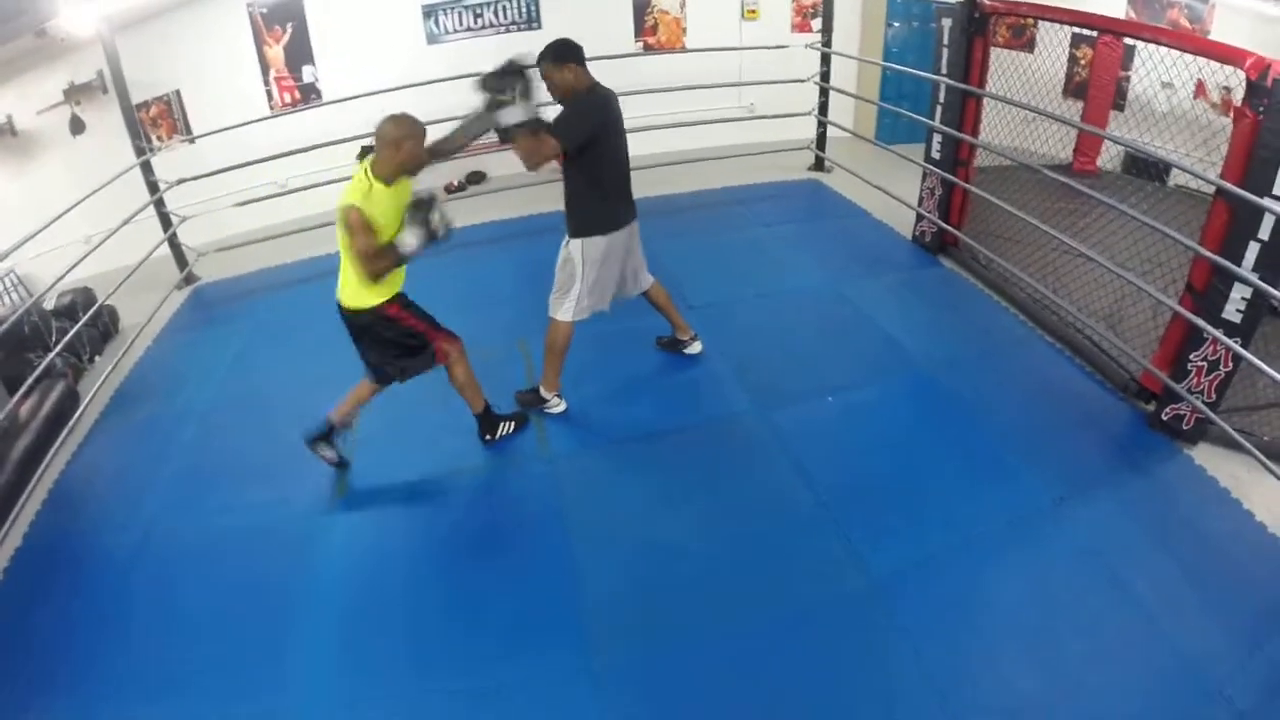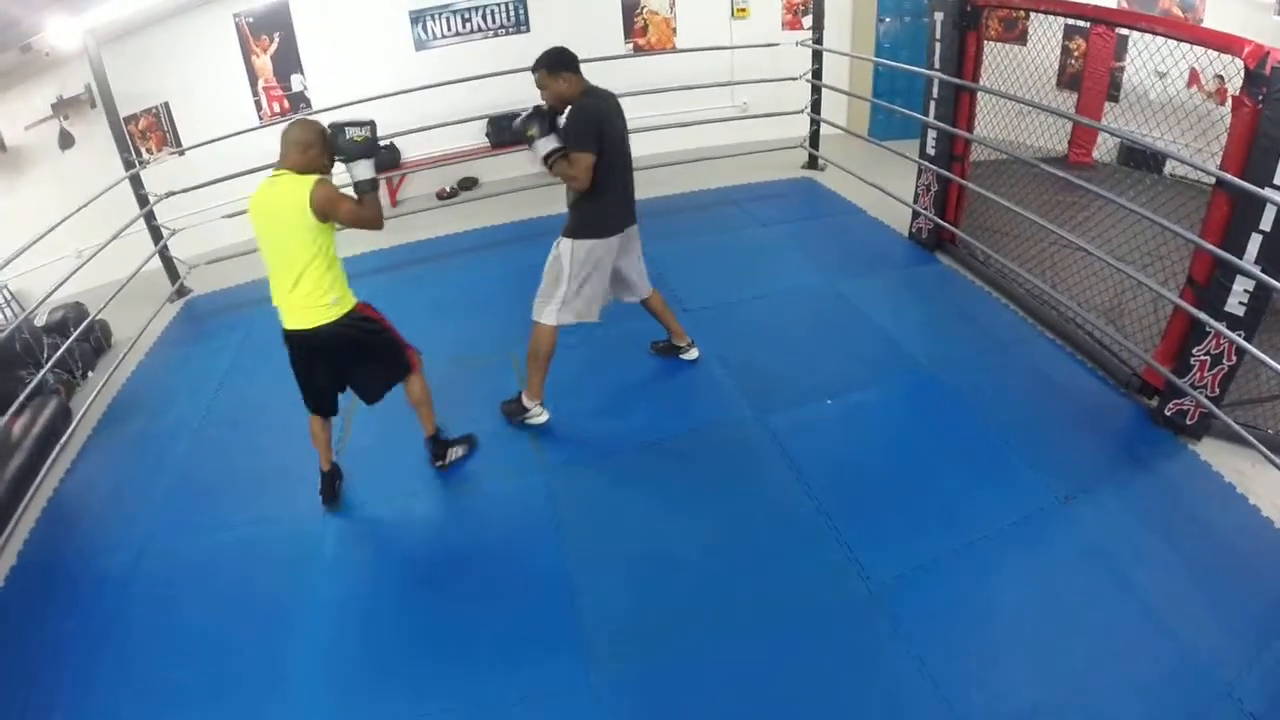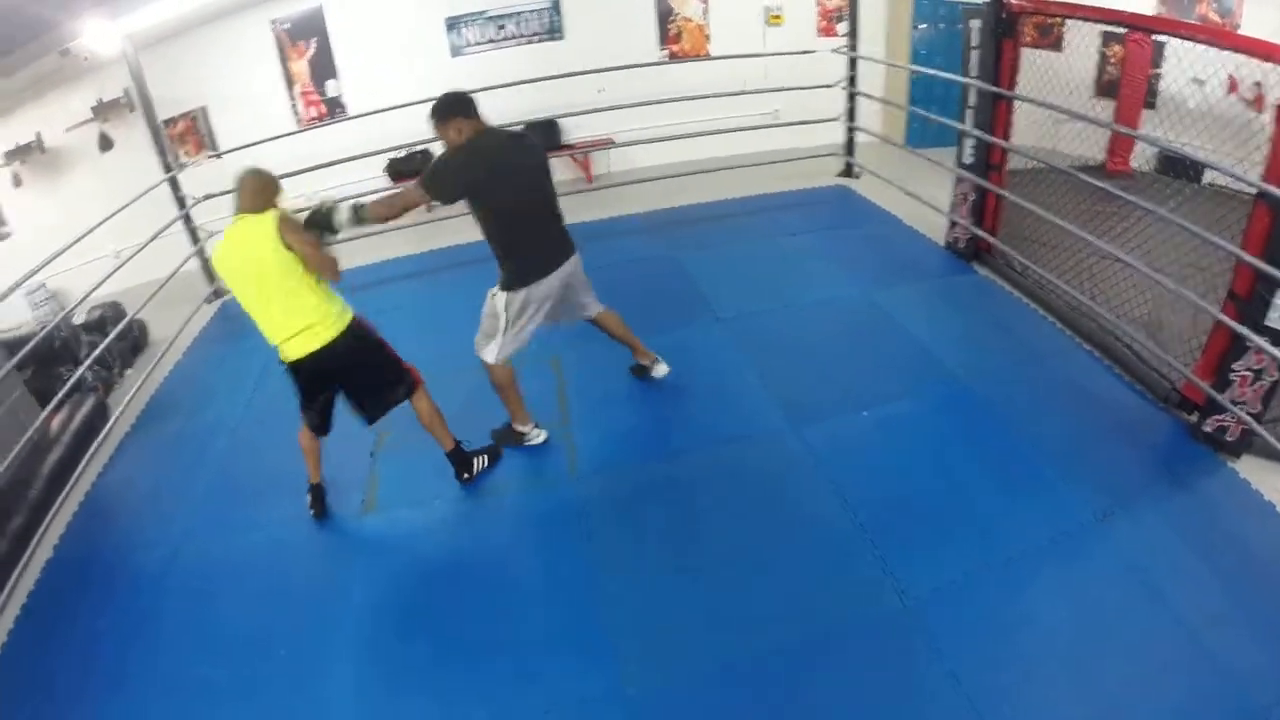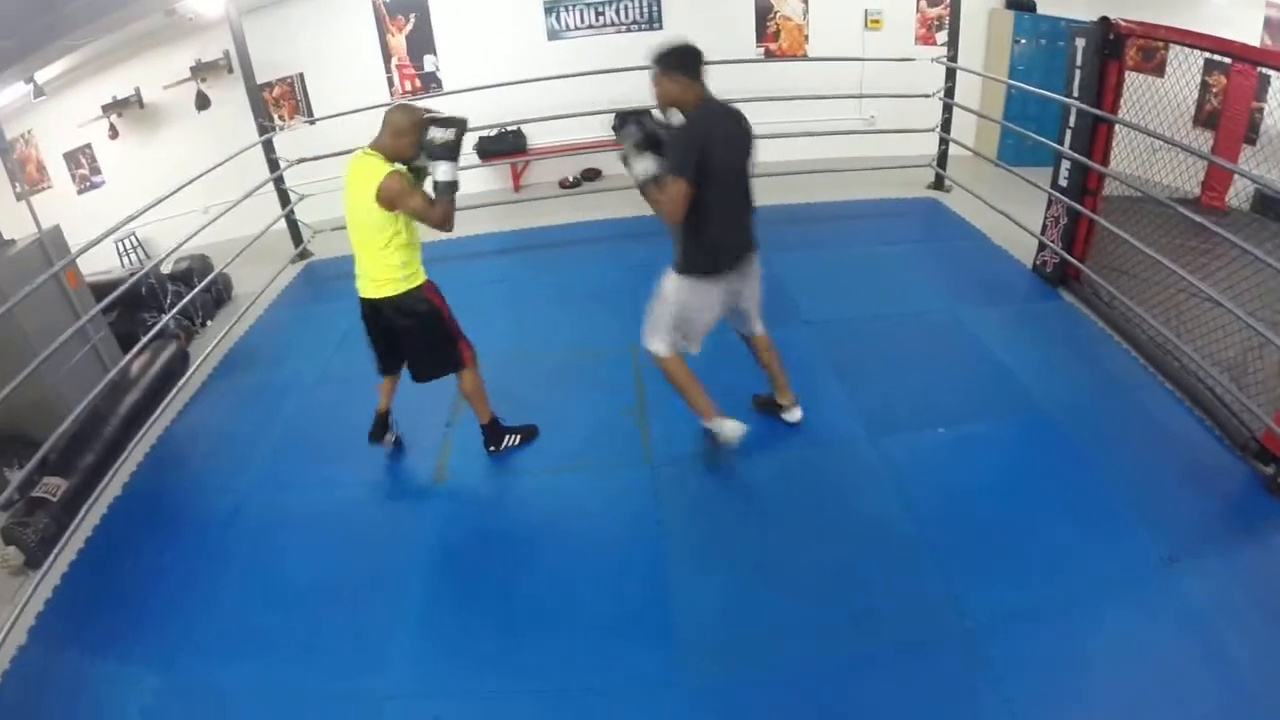
dt=0.7s
person 1, frame 1
left shoulder: (588, 107)
right shoulder: (600, 97)
left elbow: (534, 157)
right elbow: (553, 138)
left wrist: (510, 109)
right wrist: (516, 112)
left hip: (595, 228)
right hip: (622, 218)
left knee: (563, 309)
right knee: (642, 280)
left ankle: (548, 393)
right ankle: (686, 336)
person 1, frame 2
left shoulder: (582, 113)
right shoulder: (606, 100)
left elbow: (579, 178)
left wrist: (543, 142)
right wrist: (555, 134)
left hip: (589, 231)
right hip: (622, 221)
left knee: (547, 312)
right knee: (638, 286)
left ankle: (531, 402)
right ankle: (682, 342)
person 1, frame 3
left shoulder: (461, 162)
right shoulder: (526, 143)
left elbow: (400, 202)
left wrist: (343, 213)
left hip: (523, 276)
right hip: (564, 254)
left knee: (492, 351)
right knee: (590, 309)
left ankle: (524, 428)
right ankle: (649, 361)
person 1, frame 4
left shoulder: (690, 133)
right shoulder: (734, 119)
left elbow: (673, 210)
left wrist: (642, 165)
right wrist: (666, 147)
left hip: (701, 267)
right hip: (743, 253)
left knee: (661, 345)
right knee: (752, 327)
left ankle: (717, 423)
right ankle: (786, 401)
person 2, frame 1
left shoulder: (389, 169)
right shoulder: (356, 205)
right elbow: (372, 272)
right wrist: (412, 239)
left hip: (380, 299)
right hip: (367, 305)
left knee: (382, 376)
right knee: (450, 349)
left ankle: (326, 433)
right ankle: (488, 424)
person 2, frame 2
left shoulder: (257, 199)
right shoulder: (316, 190)
right elbow: (373, 219)
right wrist: (363, 166)
left hip: (295, 328)
right hip: (339, 317)
left knee: (319, 407)
right knee: (409, 365)
left ankle: (329, 479)
right ankle: (438, 447)
person 2, frame 3
left shoulder: (218, 256)
right shoulder: (278, 223)
right elbow: (328, 273)
right wrist: (315, 237)
left hip: (299, 355)
right hip: (340, 334)
left knee: (311, 420)
right knee: (412, 387)
left ankle: (318, 494)
right ankle: (462, 462)
person 2, frame 4
left shoulder: (358, 162)
right shoulder: (389, 181)
right elbow: (443, 221)
left wrist: (421, 167)
right wrist: (445, 167)
left hip: (371, 294)
right hip: (405, 292)
left knee: (392, 364)
right knee: (463, 358)
left ankle: (383, 419)
right ankle: (493, 434)
